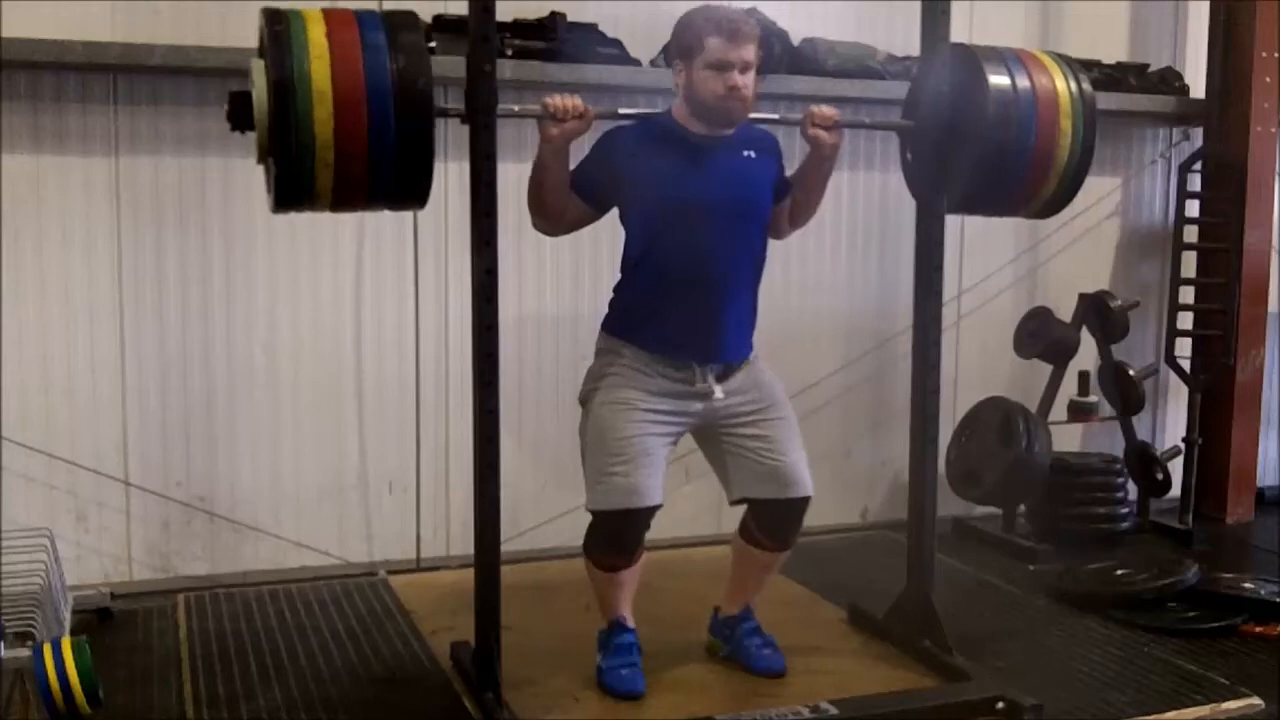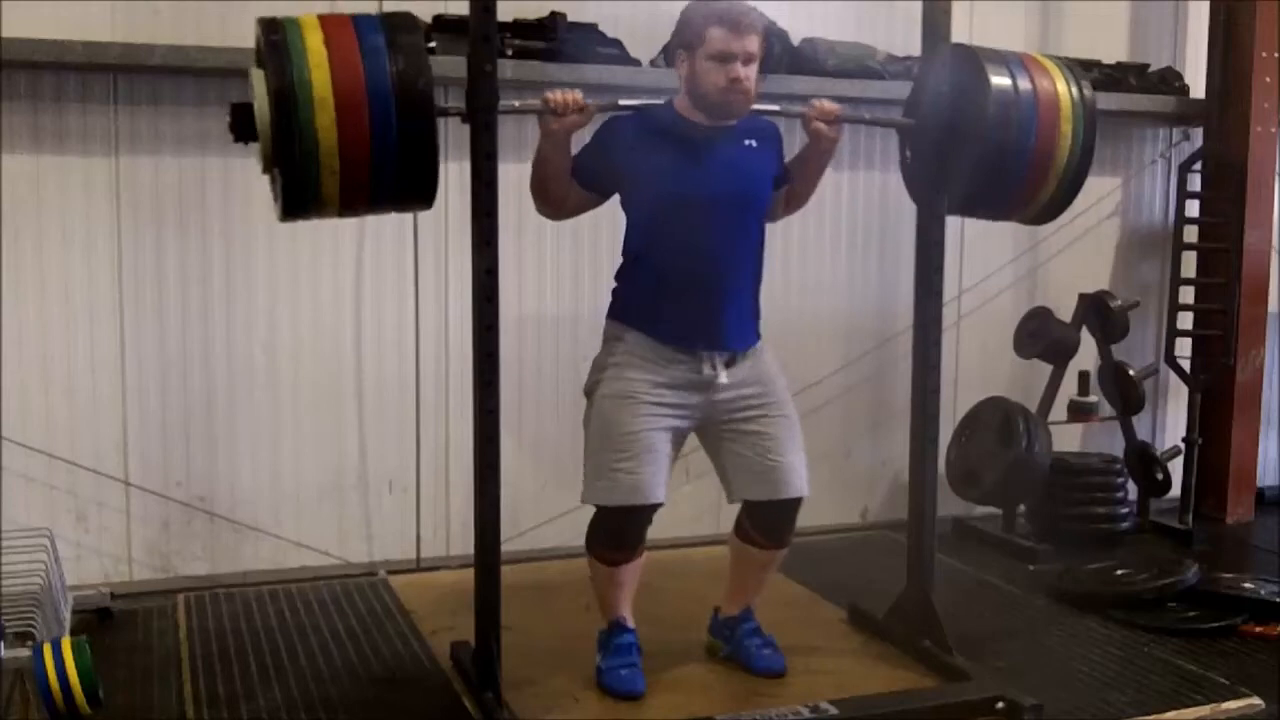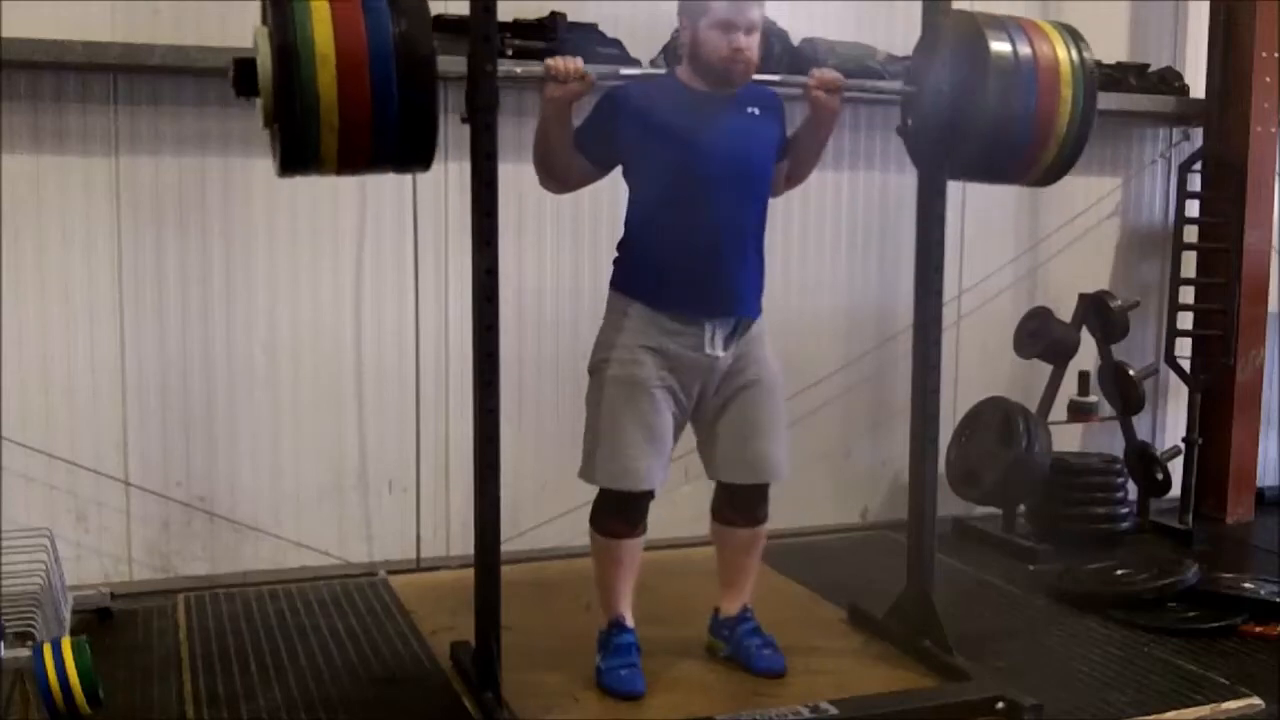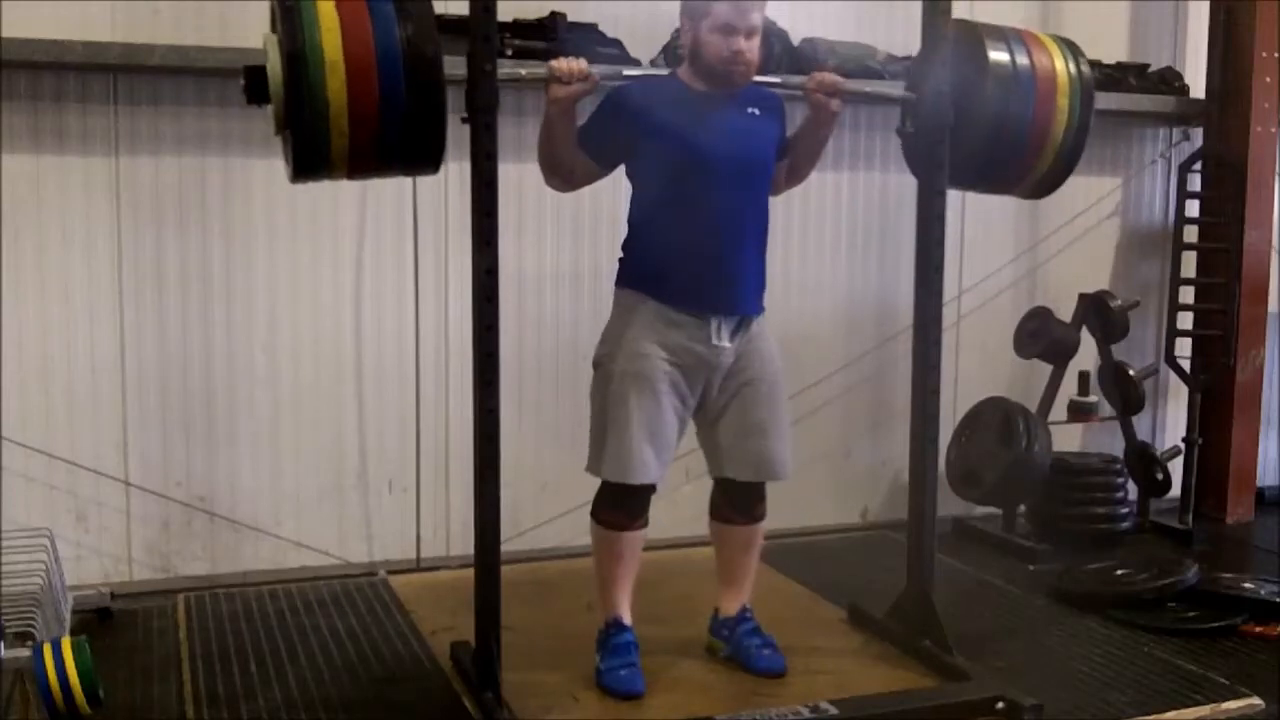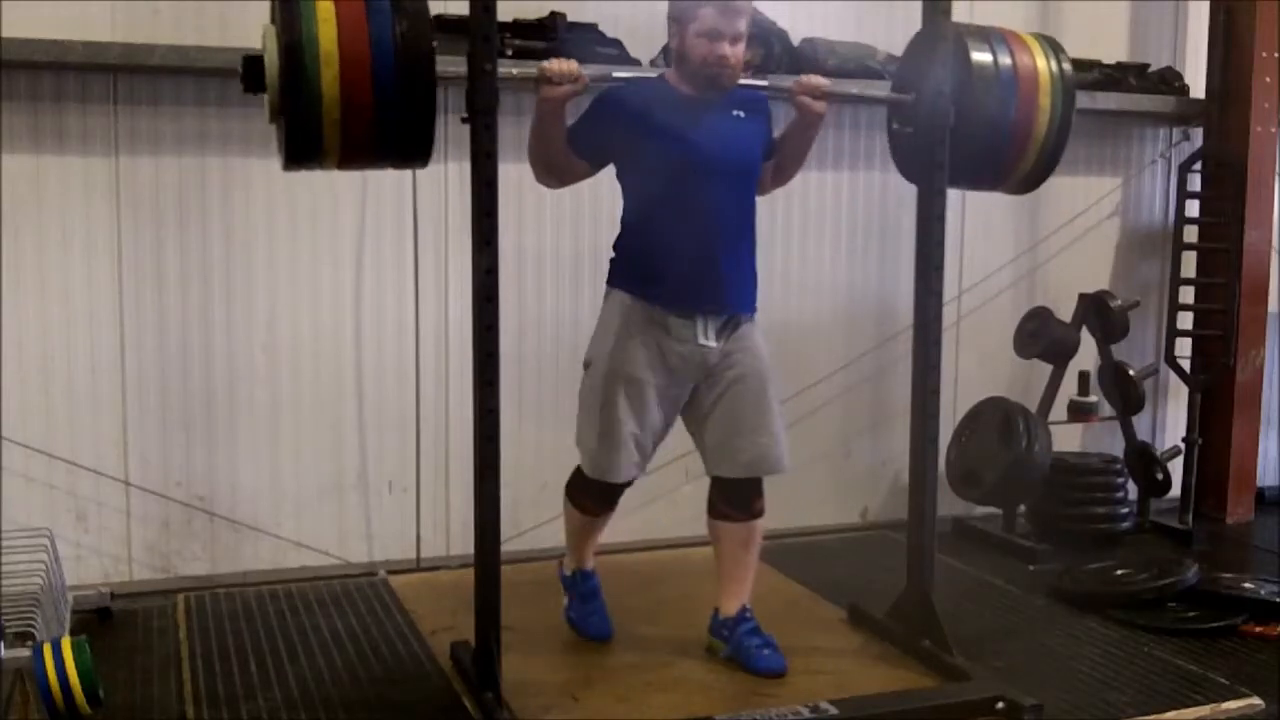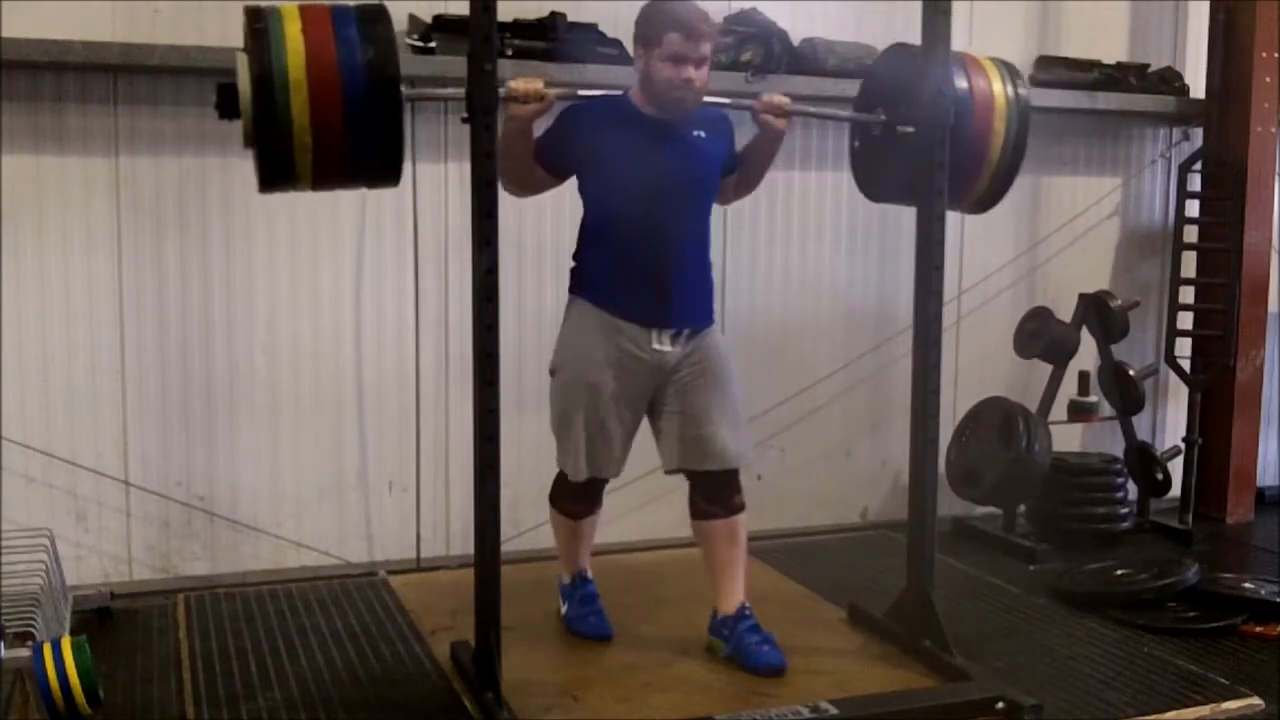
dt=0.3s
person 1, frame 1
left shoulder: (762, 149)
right shoulder: (631, 147)
left elbow: (782, 221)
right elbow: (552, 220)
left wrist: (821, 156)
right wrist: (553, 147)
left hip: (736, 368)
right hip: (638, 367)
left knee: (788, 500)
right knee: (624, 513)
left ankle: (733, 619)
right ankle: (618, 633)
person 1, frame 2
left shoulder: (762, 138)
right shoulder: (632, 136)
right elbow: (554, 204)
left wrist: (821, 146)
right wrist: (554, 138)
left hip: (742, 359)
right hip: (644, 357)
left knee: (780, 499)
right knee: (626, 507)
left ankle: (733, 620)
right ankle: (619, 633)
person 1, frame 3
left shoulder: (764, 106)
right shoulder: (637, 102)
right elbow: (558, 176)
left wrist: (823, 116)
right wrist: (555, 106)
left hip: (740, 330)
right hip: (647, 326)
left knee: (749, 483)
right knee: (627, 487)
left ankle: (733, 619)
right ankle: (618, 632)
person 1, frame 4
left shoulder: (765, 106)
right shoulder: (640, 102)
right elbow: (563, 175)
left wrist: (823, 117)
right wrist: (559, 107)
left hip: (743, 326)
right hip: (654, 320)
left knee: (746, 480)
right knee: (629, 480)
left ankle: (732, 618)
right ankle: (616, 631)
person 1, frame 5
left shoulder: (752, 108)
right shoulder: (627, 105)
right elbow: (554, 171)
left wrist: (808, 119)
right wrist: (551, 105)
left hip: (733, 326)
right hip: (643, 319)
left knee: (744, 476)
right knee: (606, 470)
left ankle: (733, 618)
right ankle: (577, 573)
person 1, frame 6
left shoulder: (715, 126)
right shoulder: (591, 122)
right elbow: (522, 182)
left wrist: (770, 136)
right wrist: (517, 122)
left hip: (694, 332)
right hip: (604, 327)
left knee: (720, 473)
right knee: (583, 473)
left ankle: (732, 617)
right ankle: (575, 584)
